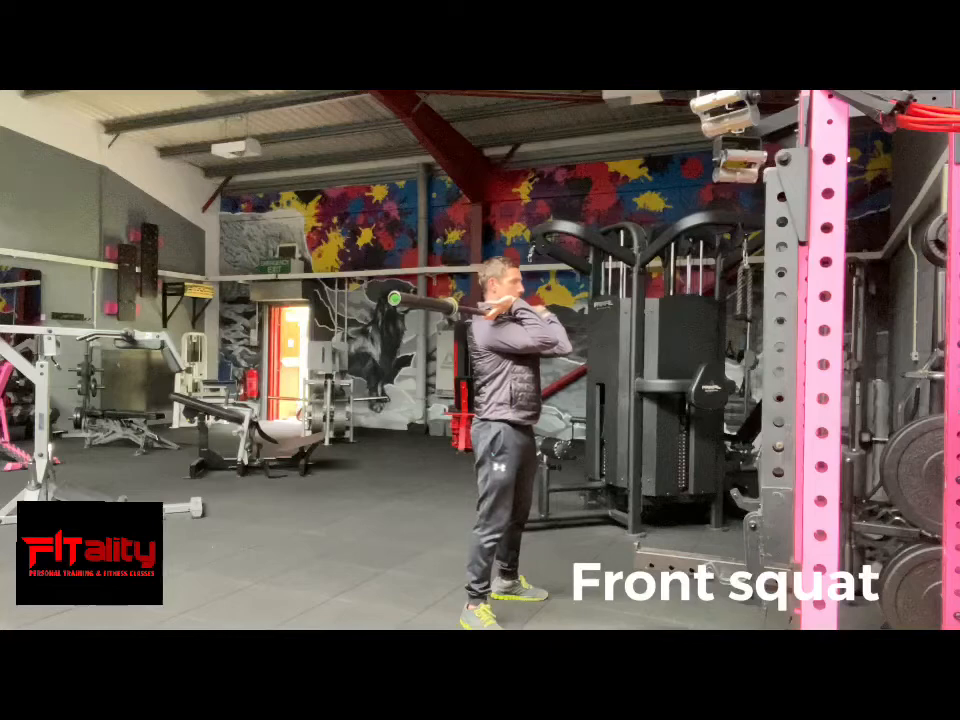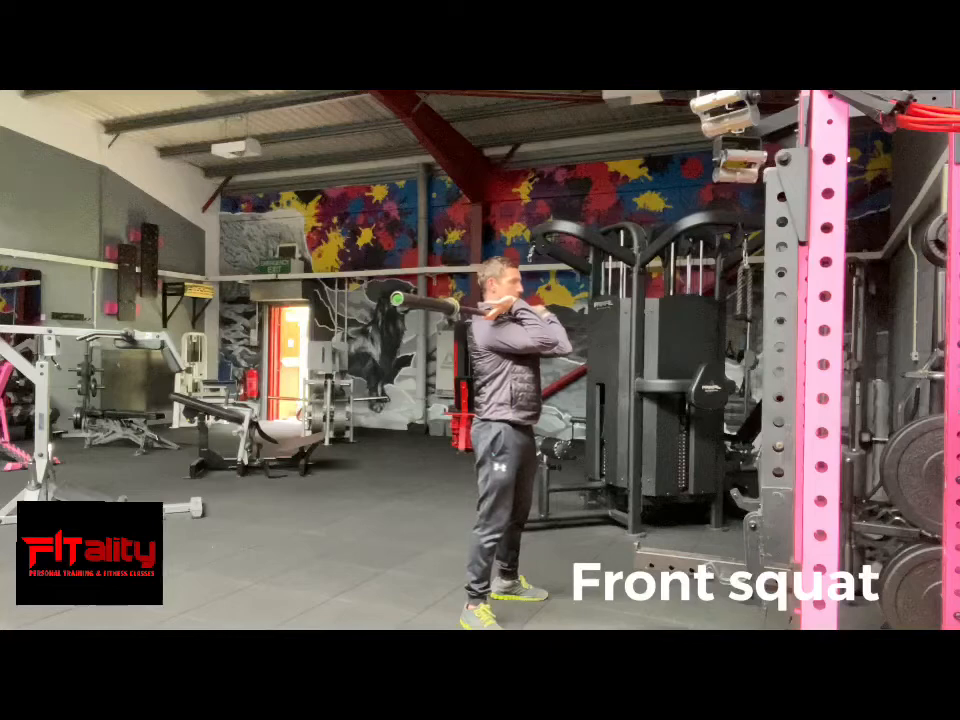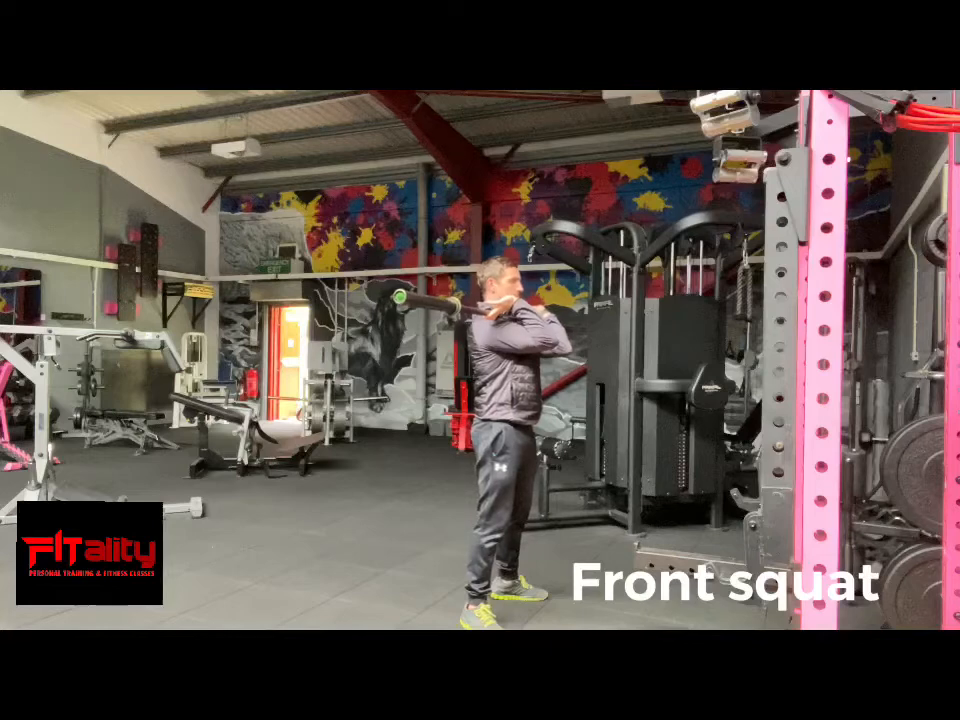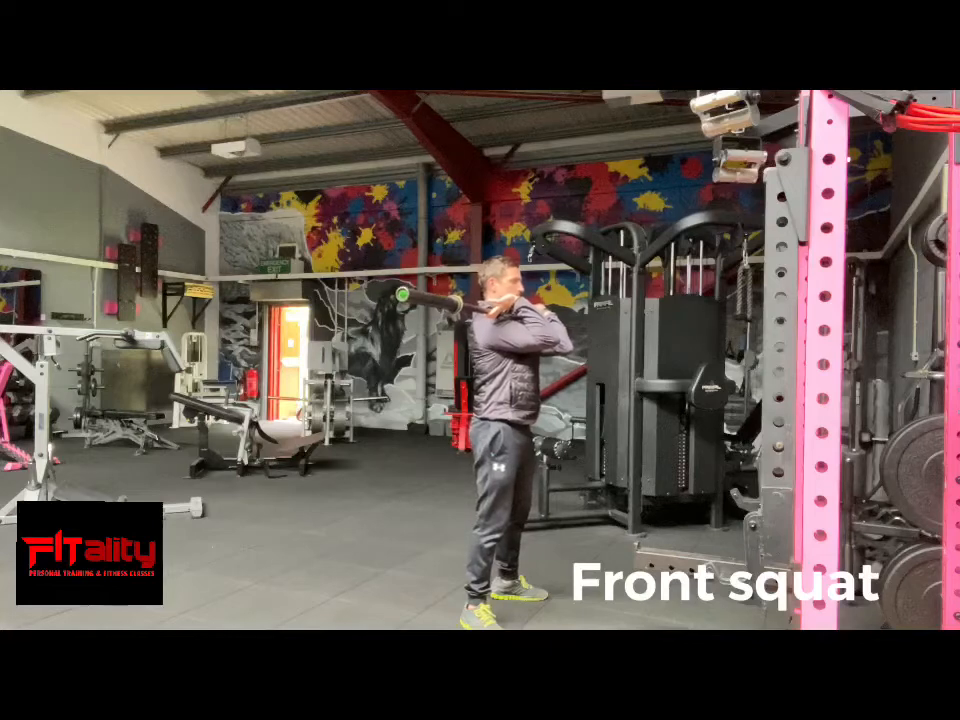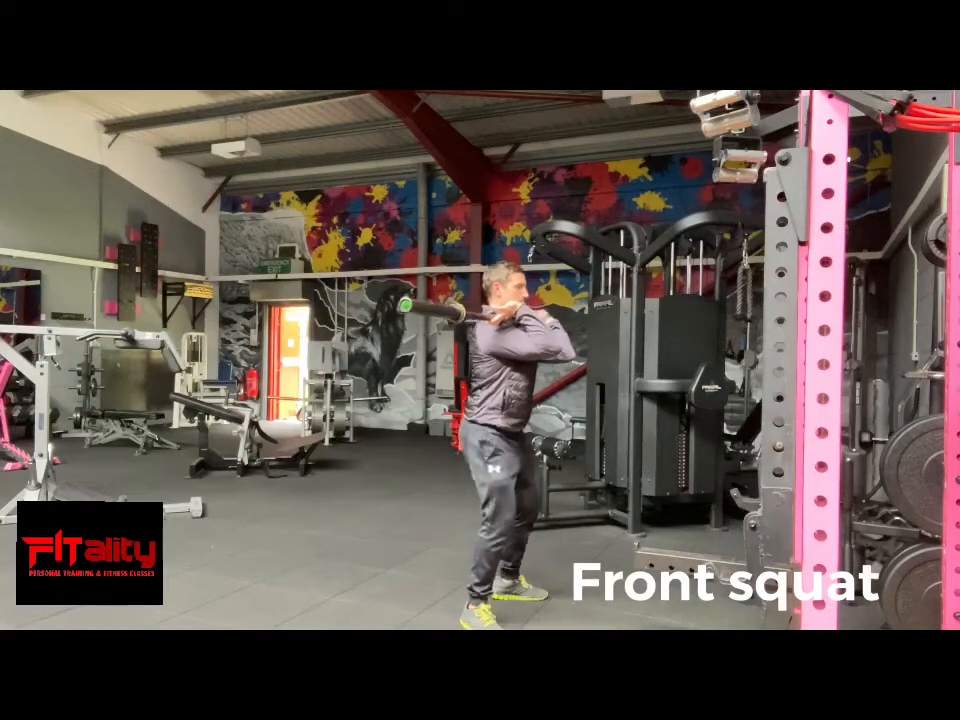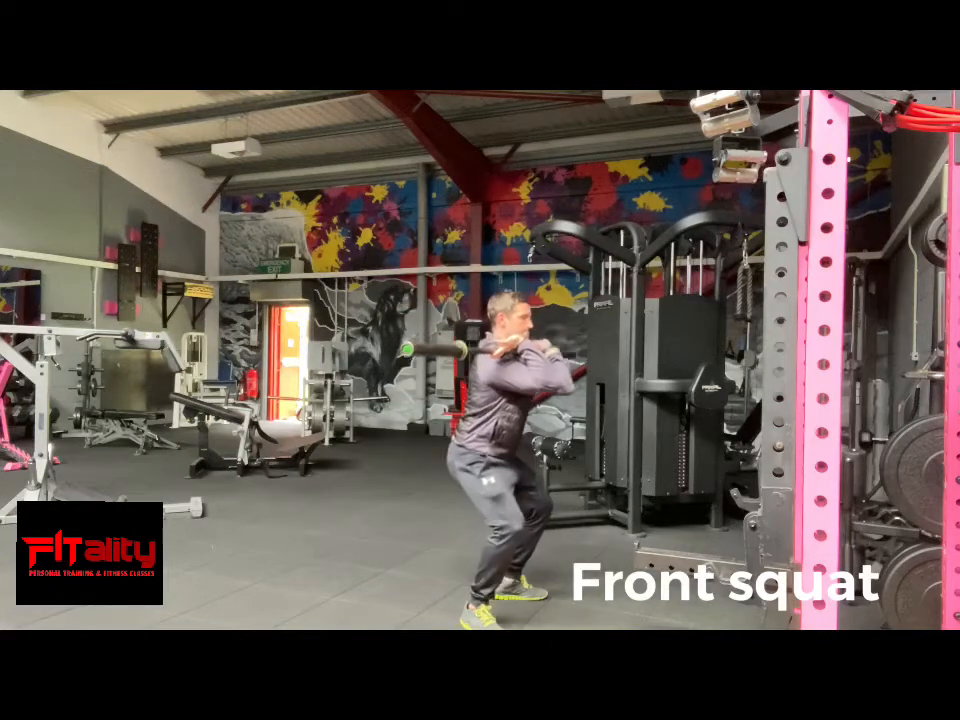
dt=0.3s
person 1, frame 1
left shoulder: (515, 322)
right shoulder: (488, 325)
left elbow: (562, 345)
right elbow: (543, 342)
left wrist: (542, 314)
right wrist: (519, 306)
left hip: (522, 430)
right hip: (499, 431)
left knee: (517, 514)
right knee: (492, 520)
left ankle: (508, 580)
right ankle: (475, 604)
person 1, frame 2
left shoulder: (514, 322)
right shoulder: (489, 326)
left elbow: (562, 346)
right elbow: (543, 342)
left wrist: (542, 314)
right wrist: (522, 307)
left hip: (521, 430)
right hip: (499, 431)
left knee: (516, 514)
right knee: (493, 519)
left ankle: (507, 580)
right ankle: (475, 604)
person 1, frame 3
left shoulder: (515, 321)
right shoulder: (488, 325)
left elbow: (562, 346)
right elbow: (544, 342)
left wrist: (540, 314)
right wrist: (521, 307)
left hip: (522, 430)
right hip: (500, 431)
left knee: (516, 514)
right knee: (493, 520)
left ankle: (507, 580)
right ankle: (475, 604)
person 1, frame 4
left shoulder: (514, 320)
right shoulder: (490, 323)
left elbow: (563, 344)
right elbow: (545, 340)
left wrist: (541, 312)
right wrist: (522, 305)
left hip: (518, 429)
right hip: (497, 430)
left knee: (516, 513)
right knee: (492, 519)
left ankle: (507, 580)
right ankle: (474, 605)
person 1, frame 5
left shoulder: (517, 327)
right shoulder: (492, 330)
left elbow: (564, 352)
right elbow: (545, 348)
left wrist: (545, 319)
right wrist: (526, 313)
left hip: (510, 435)
right hip: (486, 436)
left knee: (525, 508)
right knee: (500, 518)
left ankle: (508, 580)
right ankle: (475, 605)
person 1, frame 6
left shoulder: (517, 355)
right shoulder: (494, 361)
left elbow: (564, 384)
right elbow: (543, 382)
left wrist: (548, 351)
right wrist: (528, 347)
left hip: (502, 455)
right hip: (475, 457)
left knee: (538, 507)
right knee: (509, 524)
left ankle: (510, 579)
right ankle: (476, 606)
